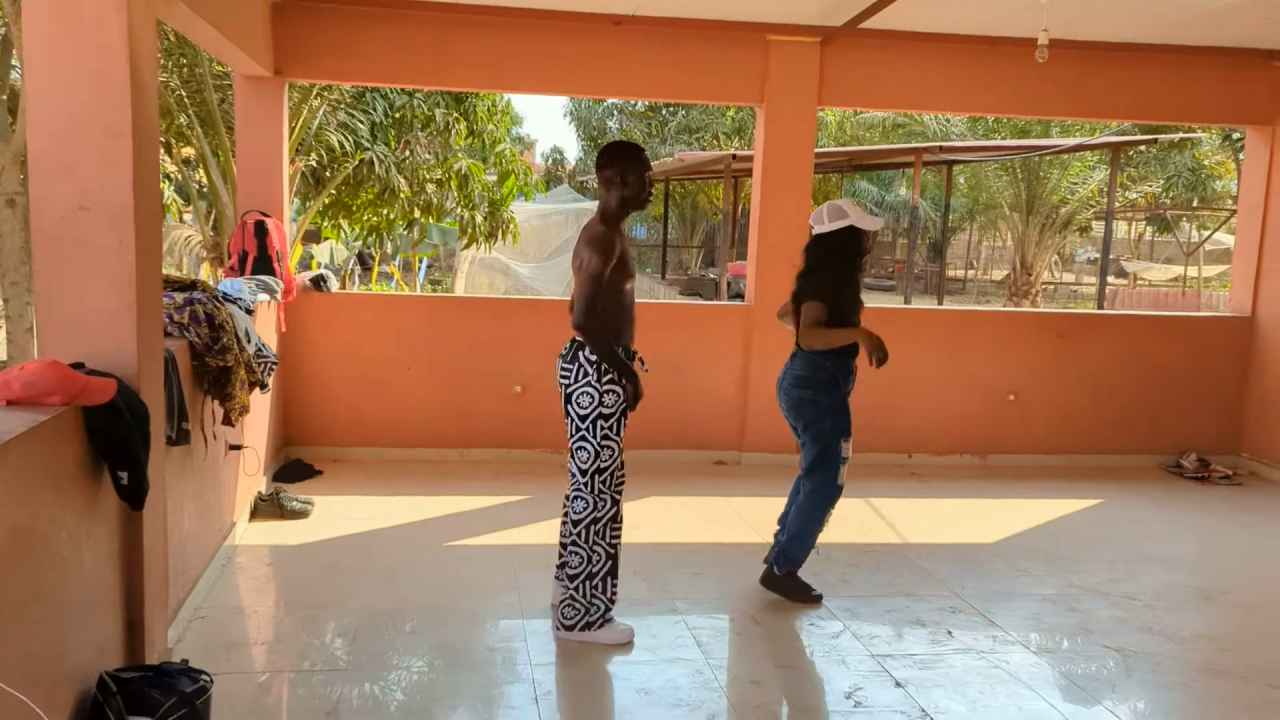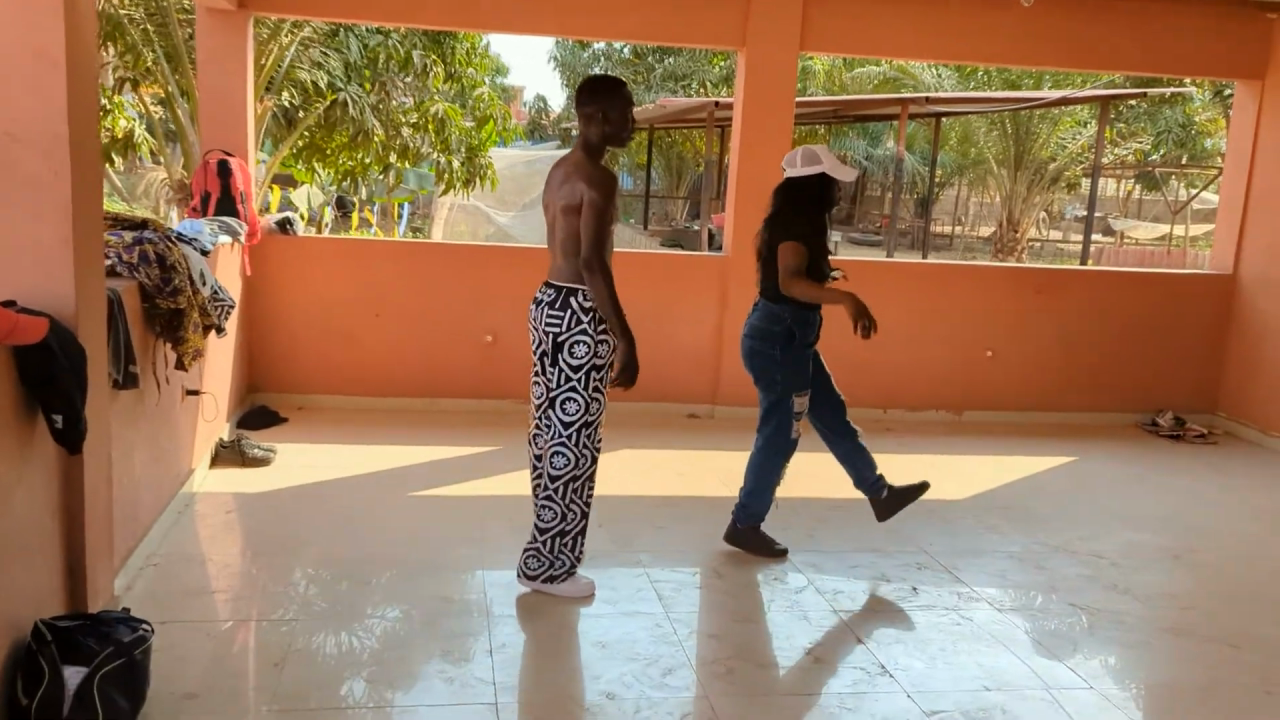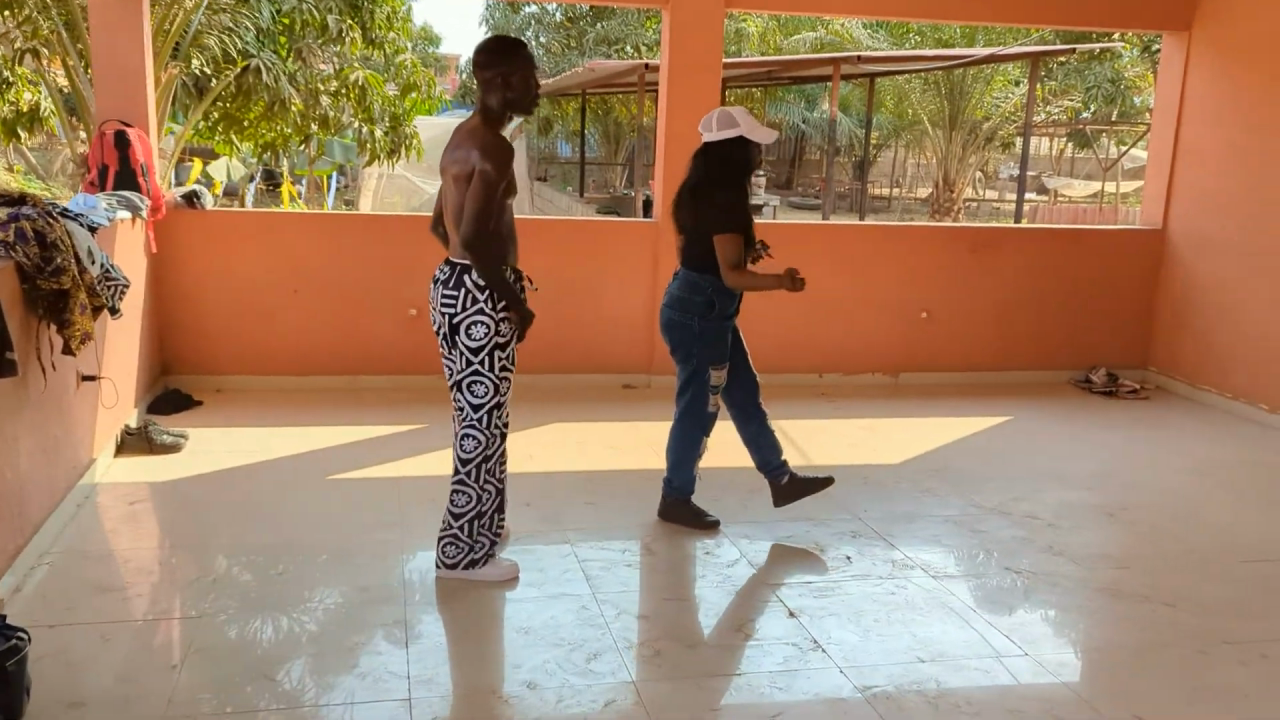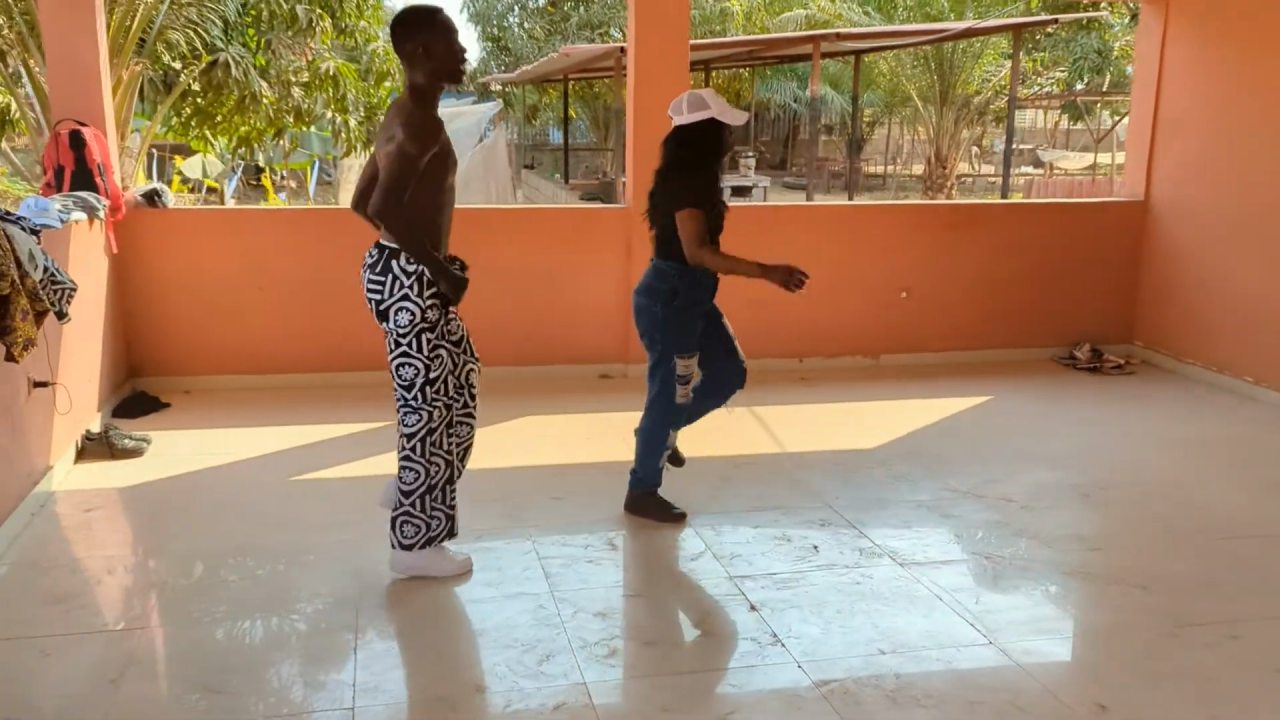
dt=0.5s
person 1, frame 1
left shoulder: (611, 234)
right shoulder: (601, 239)
right elbow: (581, 319)
left wrist: (621, 370)
right wrist: (624, 373)
left hip: (599, 366)
right hip: (595, 369)
left knee: (589, 482)
right knee: (597, 489)
left ankle: (572, 582)
right ankle: (582, 614)
person 1, frame 2
left shoulder: (561, 169)
right shoulder: (598, 179)
right elbow: (592, 262)
right wrist: (624, 339)
left hip: (551, 303)
right hip: (579, 314)
left knee: (552, 431)
right knee: (575, 442)
left ankle: (548, 549)
right ankle: (547, 566)
person 1, frame 3
left shoulder: (463, 137)
right shoulder: (493, 148)
left elbow: (439, 224)
right elbow: (473, 238)
right wrist: (513, 301)
left hip: (456, 285)
right hip: (478, 295)
left knee: (479, 419)
right knee: (483, 424)
left ankle: (478, 527)
right ankle: (464, 553)
person 1, frame 4
left shoulder: (408, 117)
right shoulder: (418, 123)
left elbow: (361, 202)
right elbow: (384, 208)
right wrist: (441, 268)
left hip: (412, 274)
right hip: (409, 279)
left knee: (461, 384)
right knee: (427, 407)
left ankle: (416, 493)
right ankle: (415, 543)
person 2, frame 1
left shoulder: (821, 275)
right shoulder: (829, 279)
left elbow: (785, 313)
right elbow: (809, 337)
right wrist: (859, 334)
left hip: (806, 383)
right hip: (818, 388)
left knee: (816, 473)
right knee: (825, 482)
left ankle: (783, 547)
right ankle: (781, 569)
person 2, frame 2
left shoulder: (793, 223)
right shoulder: (794, 225)
right elbow: (789, 282)
left wrist: (820, 275)
right wrist: (848, 299)
left hip: (790, 336)
right hip: (776, 339)
left knee: (833, 416)
right knee: (779, 435)
left ankle: (880, 493)
right ankle: (744, 526)
person 2, frame 3
left shoulder: (711, 191)
right shoulder: (722, 198)
right elbow: (732, 275)
left wrist: (751, 254)
right wrist: (782, 283)
left hip: (709, 309)
right hip: (698, 311)
left knee: (744, 393)
right knee: (699, 407)
left ankle: (780, 479)
right ankle: (675, 499)
person 2, frame 4
left shoulder: (695, 178)
right shoulder: (682, 181)
right elbow: (698, 251)
right wrist: (765, 271)
left hip: (691, 296)
right hip: (669, 298)
left knee: (730, 370)
right knee: (670, 393)
left ankle: (661, 436)
right ankle: (642, 492)
